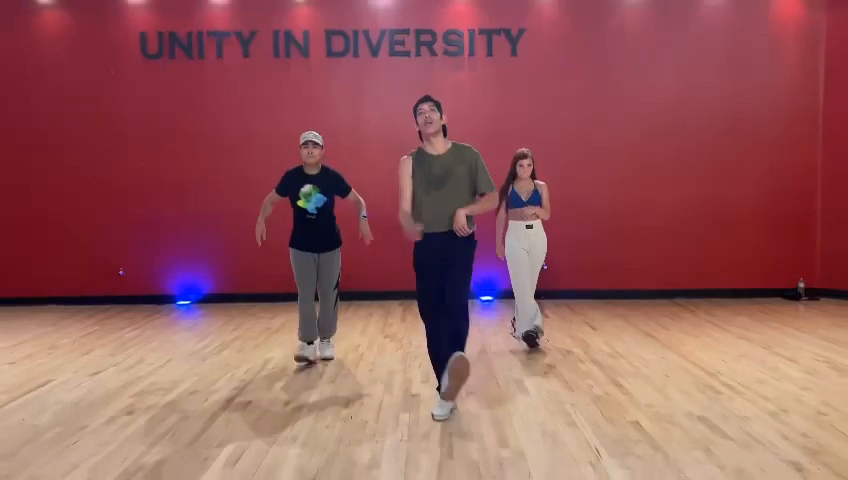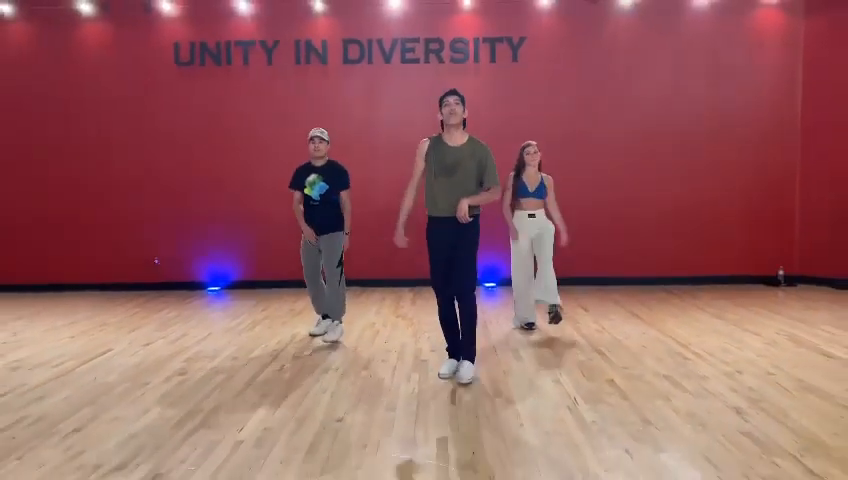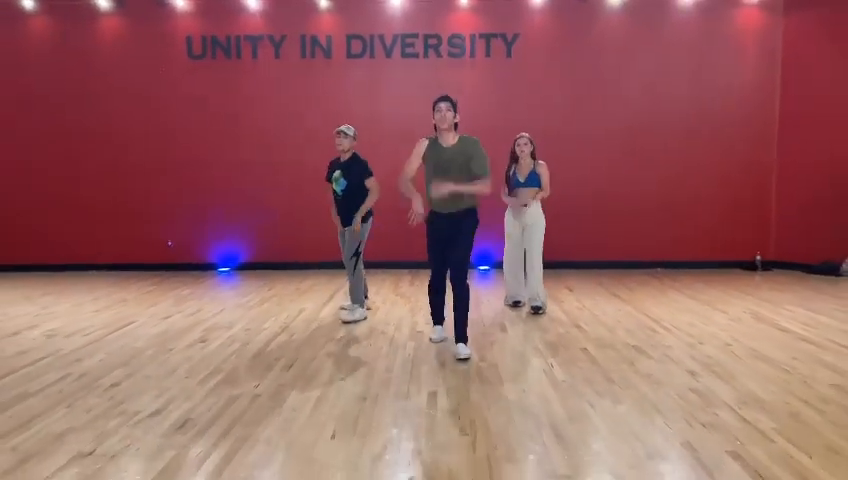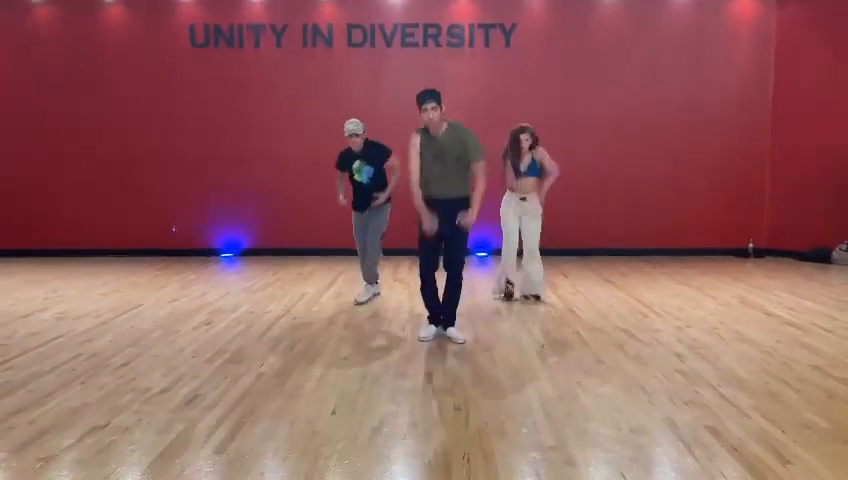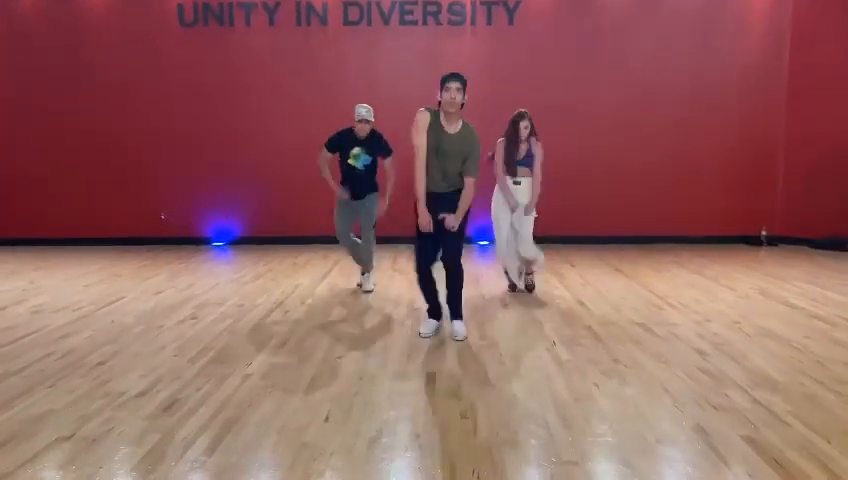
dt=1s
person 1, frame 1
left shoulder: (468, 155)
right shoulder: (409, 162)
left elbow: (491, 199)
right elbow: (405, 210)
left wrist: (464, 210)
right wrist: (409, 226)
left hip: (460, 241)
right hip: (426, 245)
left knee: (454, 301)
right knee: (432, 320)
left ankle: (455, 359)
right ankle: (447, 391)
person 1, frame 2
left shoulder: (480, 150)
right shoulder: (427, 147)
left elbow: (495, 192)
right elbow: (412, 187)
left wrist: (468, 200)
right wrist: (400, 225)
left hip: (465, 227)
right hip: (436, 226)
left knee: (464, 290)
right knee: (442, 292)
left ankle: (468, 357)
right ankle: (454, 354)
person 1, frame 3
left shoulder: (471, 146)
right shoulder: (425, 146)
left elbow: (485, 187)
right elbow: (405, 179)
left wrist: (453, 188)
right wrist: (415, 197)
left hip: (464, 220)
right hip: (437, 219)
left knee: (458, 276)
right knee: (437, 276)
left ankle: (461, 339)
right ankle: (438, 323)
person 1, frame 4
left shoulder: (462, 133)
right shoulder: (417, 139)
left elbow: (479, 171)
right elbow: (414, 181)
left wrist: (474, 210)
right wrist: (423, 213)
left hip: (459, 206)
right hip: (431, 208)
left knee: (454, 267)
right knee: (426, 267)
left ankle: (449, 324)
right ankle: (435, 321)
person 1, frame 5
left shoulder: (470, 136)
right shoulder: (424, 118)
left elbow: (470, 185)
right elbow: (419, 164)
left wrist: (458, 217)
right wrist: (422, 210)
left hip: (455, 200)
right hip: (429, 199)
left knee: (452, 260)
right knee: (423, 262)
left ankle: (456, 317)
right ankle: (434, 315)
person 2, frame 1
left shoulder: (332, 177)
right shoulder: (291, 177)
left elbow: (357, 200)
right elbow: (270, 200)
left wrist: (363, 220)
right wrist: (261, 221)
left hip: (329, 245)
right hip: (300, 246)
left knee: (329, 294)
right knee: (305, 295)
left ankle: (326, 339)
right ankle: (307, 344)
person 2, frame 2
left shoulder: (338, 170)
right shoulder: (301, 172)
left elbow: (346, 203)
right elbow: (297, 202)
left wrist: (346, 232)
right wrist: (303, 226)
left hip: (333, 231)
right hip: (310, 232)
left knee: (333, 275)
right knee: (311, 276)
left ankle: (336, 322)
right ankle: (324, 317)
person 2, frame 3
left shoulder: (359, 164)
right shoulder: (333, 165)
left elbow: (375, 191)
left wrist: (359, 215)
right wrist: (335, 216)
left hip: (359, 221)
right hip: (344, 221)
left knee: (353, 261)
right knee: (349, 261)
left ankle: (359, 308)
right ankle: (361, 299)
person 2, frame 4
left shoulder: (376, 148)
right shoulder: (344, 156)
left elbow: (396, 167)
right elbow: (340, 174)
left wrist: (388, 191)
right wrist: (341, 194)
left hip: (379, 204)
right hip: (359, 207)
left knee: (373, 243)
right knee: (362, 246)
left ankle: (370, 285)
right ankle: (372, 283)
person 2, frame 5
left shoulder: (377, 139)
right shoulder: (341, 137)
left elbow: (390, 169)
right elbow: (323, 159)
left wrist: (386, 197)
right wrist: (334, 186)
left hip: (370, 194)
right hip: (346, 194)
left knee: (367, 235)
right knee: (343, 234)
left ankle: (367, 273)
right ankle: (364, 268)
person 3, frame 1
left shoulder: (541, 186)
right shoulder: (508, 188)
left elbow: (547, 214)
right elbow: (501, 217)
left wrist: (535, 209)
right wrist: (499, 243)
left hip: (537, 236)
right hip: (515, 237)
left knee: (529, 283)
right knee: (522, 283)
left ankle: (521, 323)
right ankle: (530, 326)
person 3, frame 2
left shoulder: (547, 179)
right shoulder: (514, 178)
left elbow: (553, 206)
right elbow: (506, 205)
left wrist: (563, 229)
right wrist: (512, 226)
left hip: (542, 224)
right hip: (519, 225)
left knee: (546, 261)
right knee: (522, 271)
left ankle: (552, 304)
right ankle: (525, 317)
person 3, frame 3
left shoulder: (540, 166)
right shoulder: (511, 168)
left elbow: (546, 191)
right elbow: (505, 194)
left wrist: (532, 199)
right wrist: (511, 201)
left hip: (534, 213)
right hip: (514, 213)
left knee: (534, 256)
right knee: (512, 256)
left ankle: (537, 300)
right ankle: (515, 295)
person 3, frame 4
left shoulder: (538, 153)
right shoulder: (510, 157)
left elbow: (554, 171)
right elbow: (510, 181)
left wrist: (542, 190)
left hip: (531, 203)
right hip: (511, 202)
left knee: (531, 247)
right knee: (510, 245)
left ankle: (532, 288)
right ankle: (508, 284)
person 3, frame 5
left shoulder: (535, 145)
right shoulder: (502, 144)
left elbow: (537, 176)
right elbow: (499, 173)
left wrist: (532, 202)
right wrist: (510, 199)
left hip: (526, 191)
right hip: (503, 192)
left knee: (523, 233)
right knee: (503, 236)
left ankle: (528, 270)
right ankle: (513, 275)
